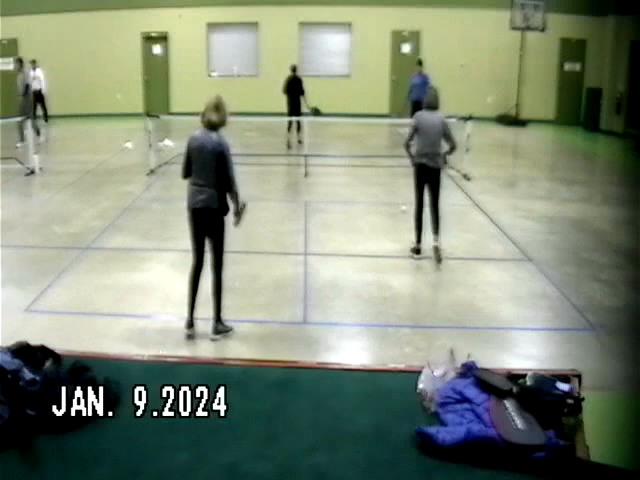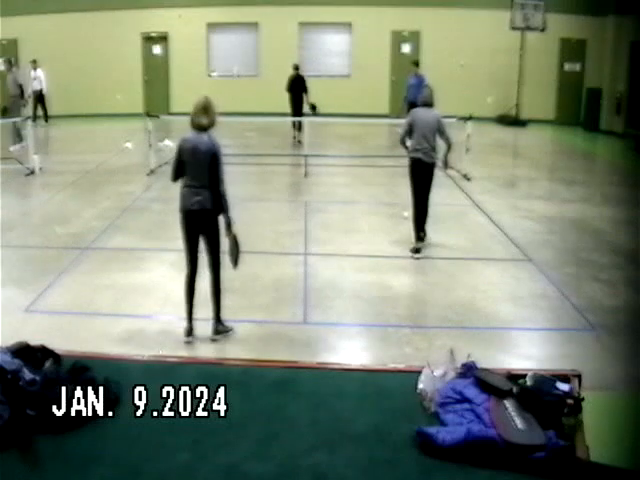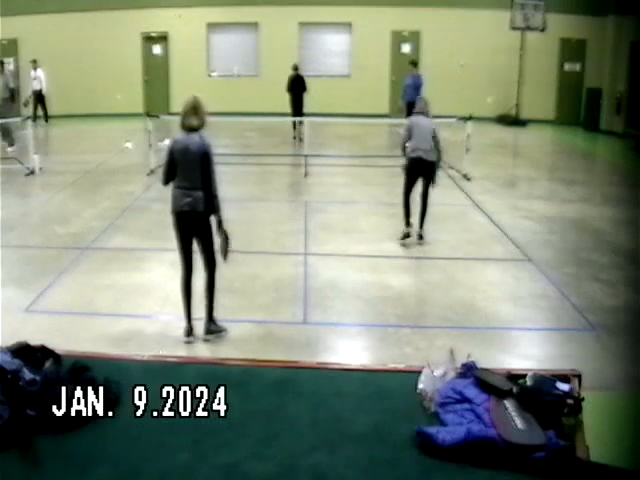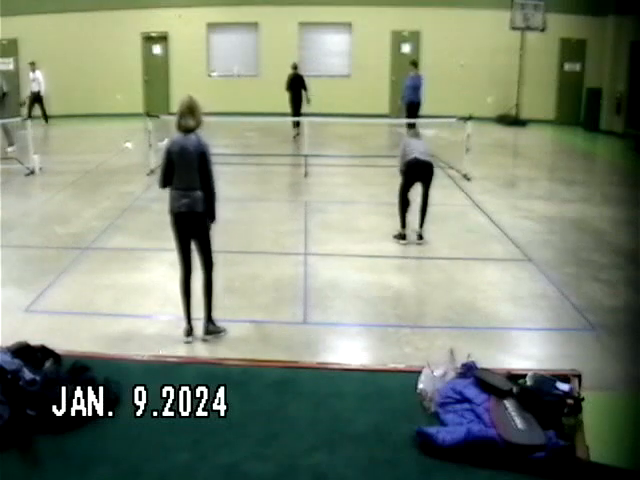
dt=0.3s
person 1, frame 1
left shoulder: (193, 139)
right shoulder: (220, 143)
left elbow: (185, 173)
right elbow: (228, 181)
right wrist: (237, 204)
left hip: (194, 204)
right hip: (213, 206)
left knee: (197, 262)
right knee: (216, 266)
left ankle: (190, 320)
right ankle: (217, 323)
person 1, frame 2
left shoulder: (184, 142)
right shoulder: (212, 145)
left elbow: (175, 176)
right elbow: (218, 185)
right wrist: (227, 216)
left hip: (187, 207)
right hip: (207, 208)
left knee: (191, 267)
right knee: (214, 267)
left ankle: (189, 325)
right ankle: (217, 323)
person 1, frame 3
left shoulder: (175, 144)
right shoulder: (204, 145)
left elbow: (166, 179)
right elbow: (210, 184)
right wrist: (218, 215)
left hip: (179, 209)
right hip: (199, 209)
left knee: (186, 268)
right knee: (209, 266)
left ankle: (189, 326)
right ankle: (209, 323)
person 1, frame 4
left shoulder: (172, 145)
right shoulder: (201, 145)
left elbow: (163, 182)
right elbow: (209, 184)
right wrist: (211, 212)
left hip: (177, 210)
right hip: (198, 209)
left knee: (185, 268)
right knee: (207, 267)
left ankle: (188, 326)
right ankle: (208, 323)
person 2, frame 1
left shoulder: (419, 116)
right shoulder: (442, 119)
left elbow: (407, 143)
right elbow: (453, 146)
left wrist: (412, 156)
left hip: (421, 166)
right hip: (435, 167)
left knee: (419, 204)
right knee: (435, 205)
left ankle: (418, 246)
right ankle: (436, 241)
person 2, frame 2
left shoulder: (414, 113)
right shoulder: (436, 116)
left elbow: (402, 139)
right elbow: (448, 142)
right wrist: (445, 157)
left hip: (415, 161)
right hip: (430, 162)
left knee: (416, 202)
right knee: (425, 199)
left ankle: (418, 245)
right ankle: (421, 235)
person 2, frame 3
left shoulder: (412, 120)
right shoulder: (431, 123)
left elbow: (404, 143)
right elbow: (438, 148)
left wrist: (406, 159)
right wrist: (435, 171)
left hip: (415, 160)
right hip: (430, 162)
left knee: (406, 194)
right knee: (424, 196)
left ankle: (407, 229)
right ankle: (420, 233)
person 2, frame 4
left shoulder: (406, 141)
right shoulder: (422, 143)
left elbow: (402, 166)
left wrist: (404, 180)
left hip: (413, 165)
right hip: (428, 166)
left knee: (402, 196)
right knee: (425, 197)
left ankle: (403, 233)
right ankle: (420, 233)
